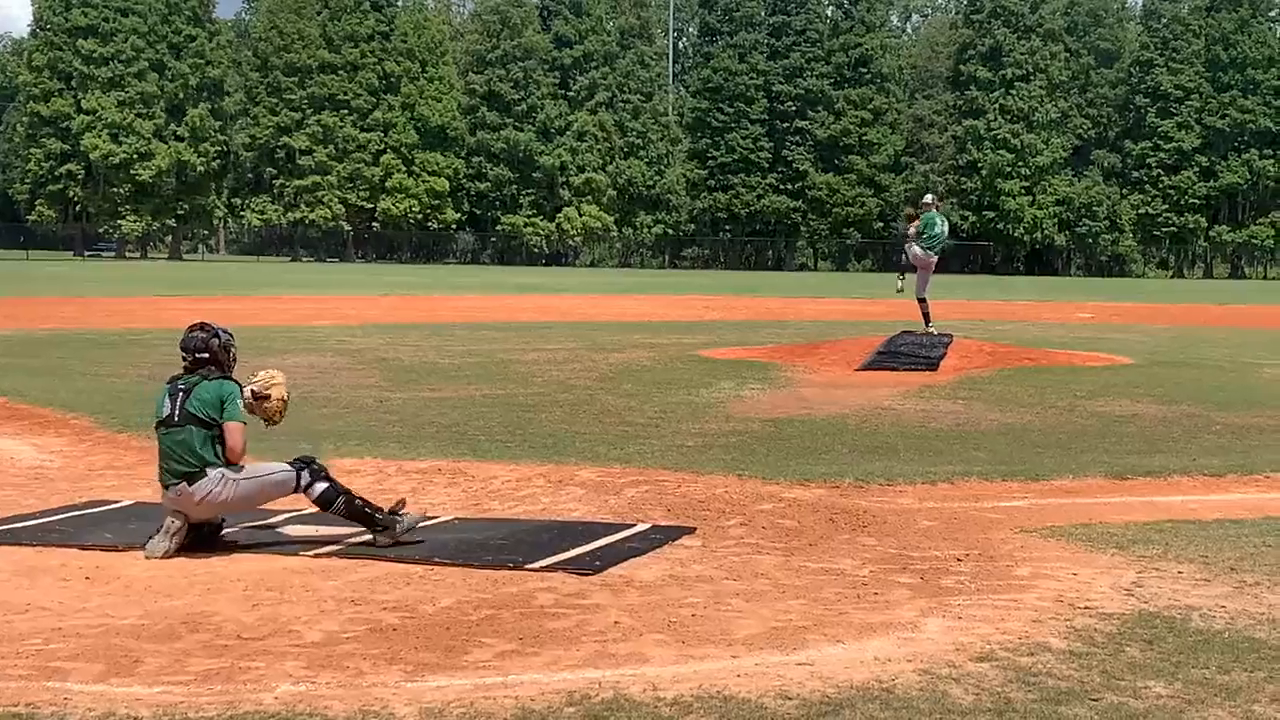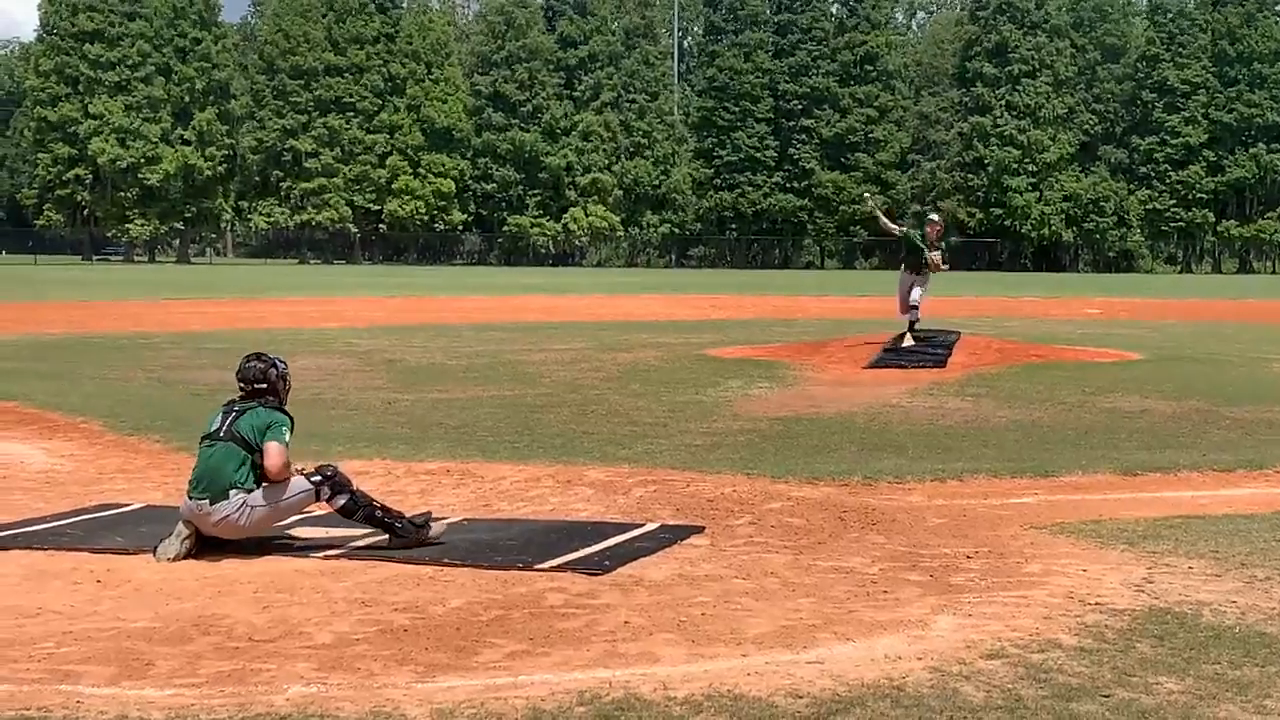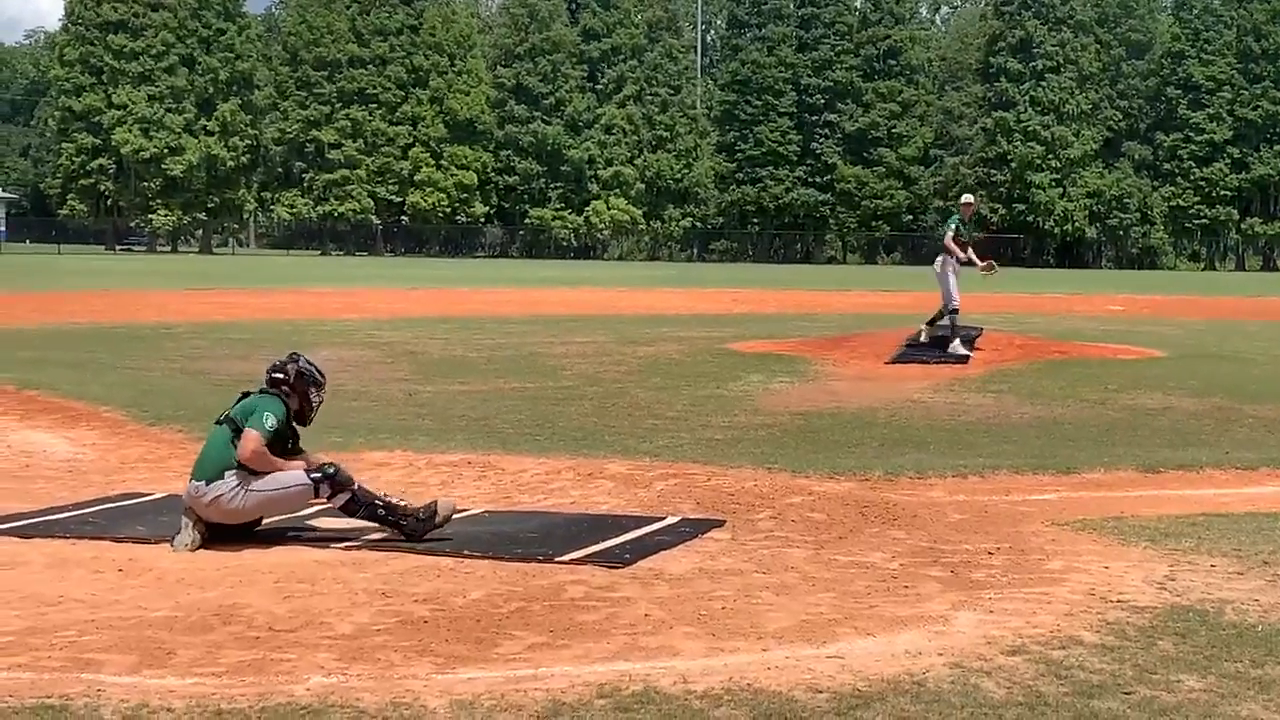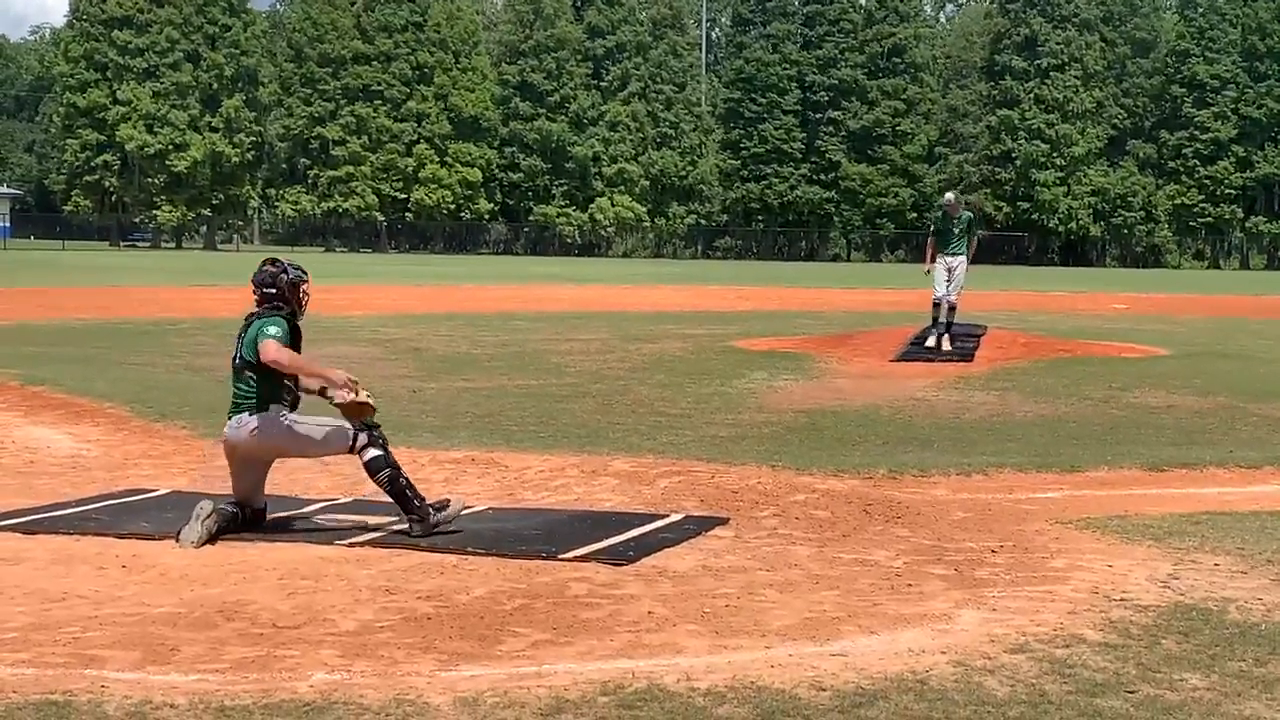
dt=0.7s
person 1, frame 1
left shoulder: (169, 390)
right shoulder: (223, 386)
right elbow: (235, 450)
left hip: (174, 498)
right hip: (210, 489)
left knee: (209, 525)
right knee: (305, 471)
left ankle: (180, 527)
right ankle: (382, 524)
person 1, frame 2
left shoulder: (225, 412)
right shoulder: (276, 417)
right elbow: (274, 467)
left wrist: (287, 471)
right wrist: (290, 474)
left hip: (195, 509)
right hip: (231, 513)
right knee: (327, 480)
left ankle: (191, 530)
right ankle: (402, 528)
person 1, frame 3
left shoulder: (283, 421)
right shoulder: (272, 405)
left elbow: (311, 463)
right elbow: (248, 453)
right wrist: (286, 466)
left hip: (200, 495)
right hip: (226, 493)
left knee: (252, 517)
right knee: (329, 479)
left ankle: (202, 524)
right ankle: (410, 522)
person 1, frame 4
left shoulder: (258, 323)
right shoulder: (276, 324)
right elbow: (272, 356)
left wrist: (326, 389)
right wrist: (328, 374)
left hip: (235, 433)
right hip: (269, 424)
left knee: (250, 512)
right knee: (367, 436)
left ankle: (215, 518)
right ankle: (419, 515)
